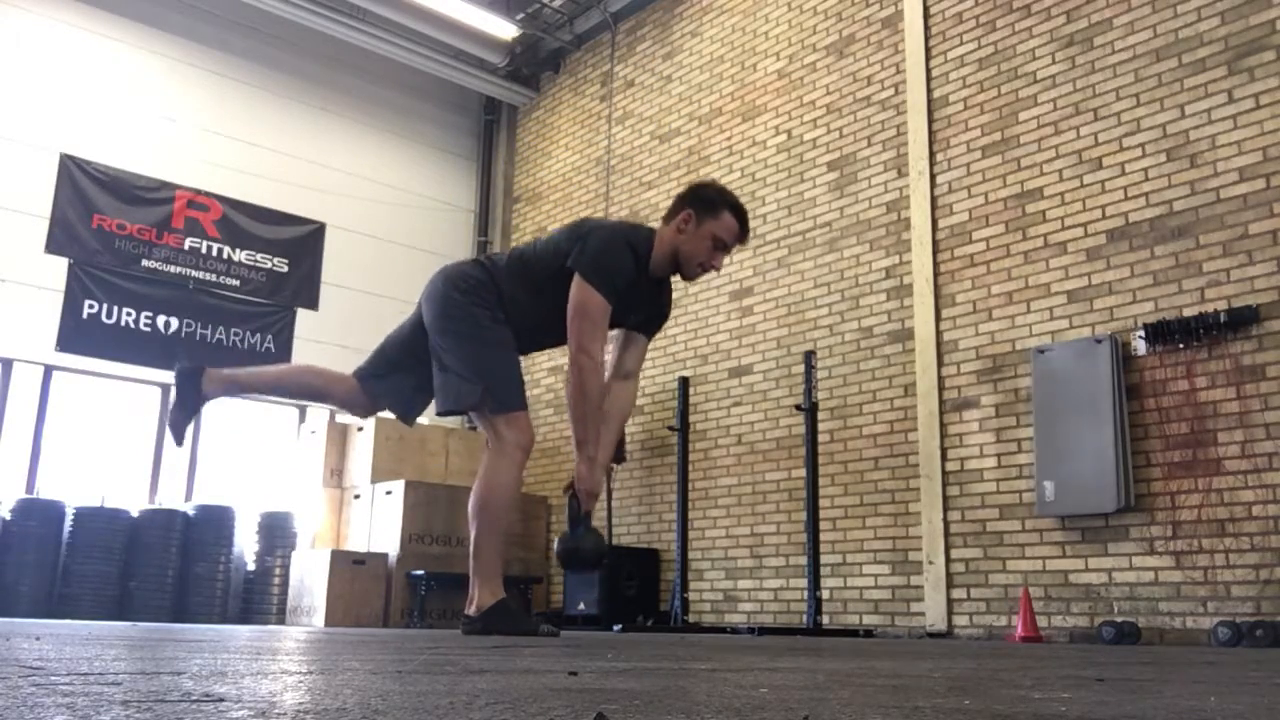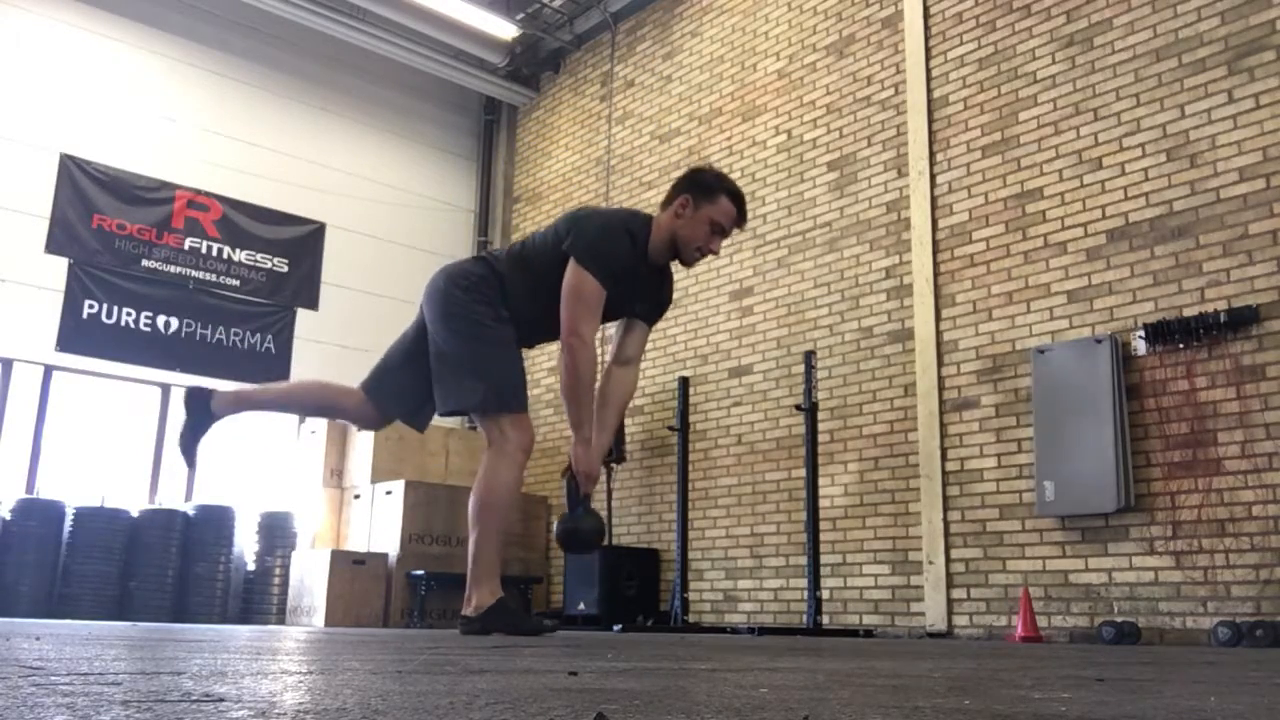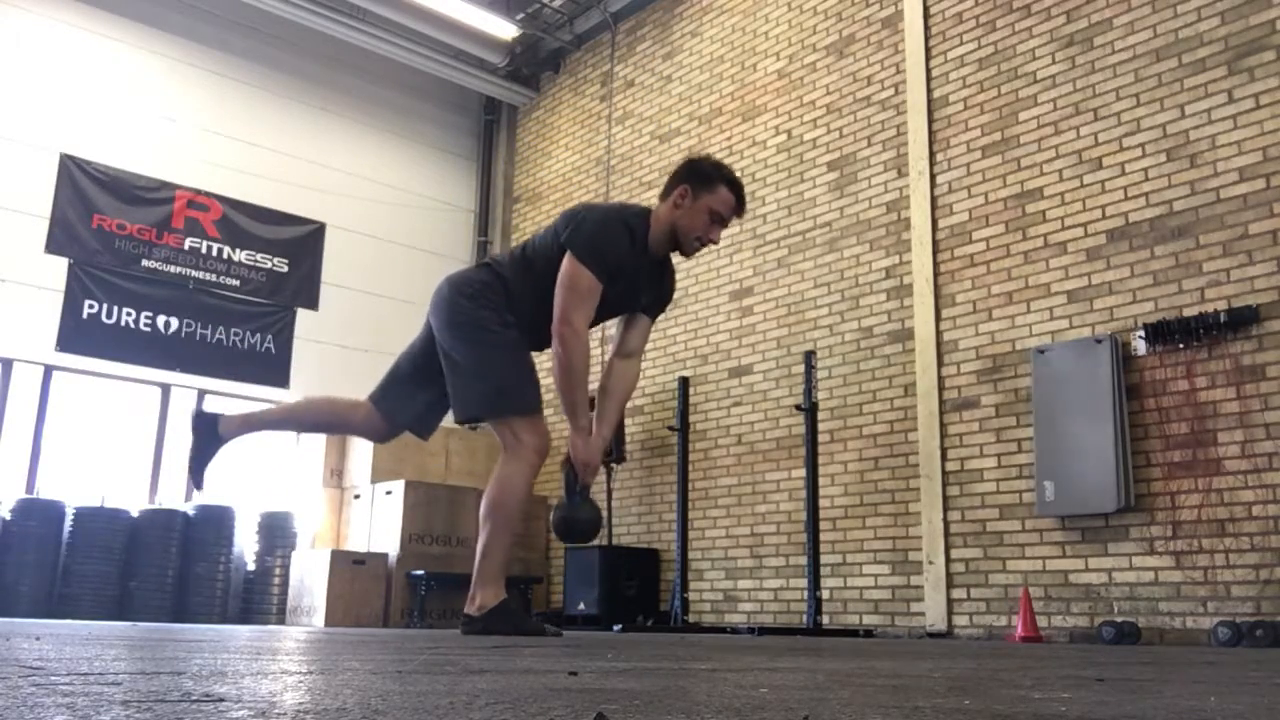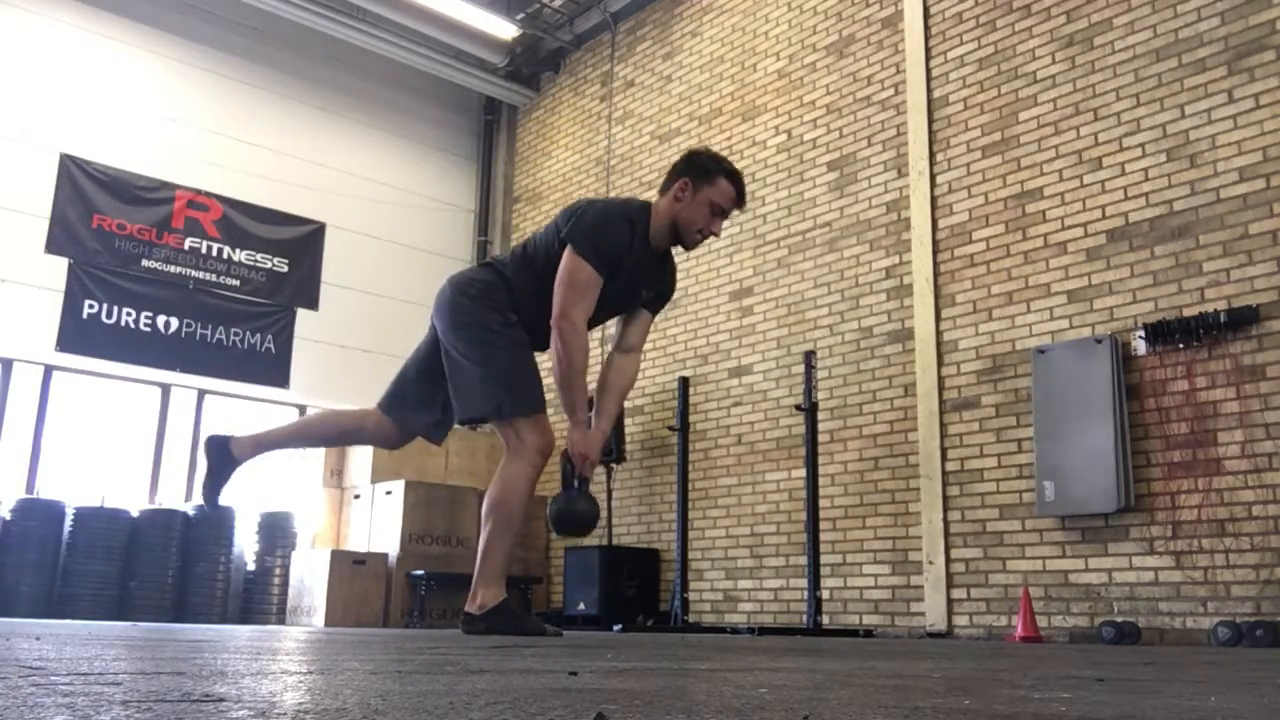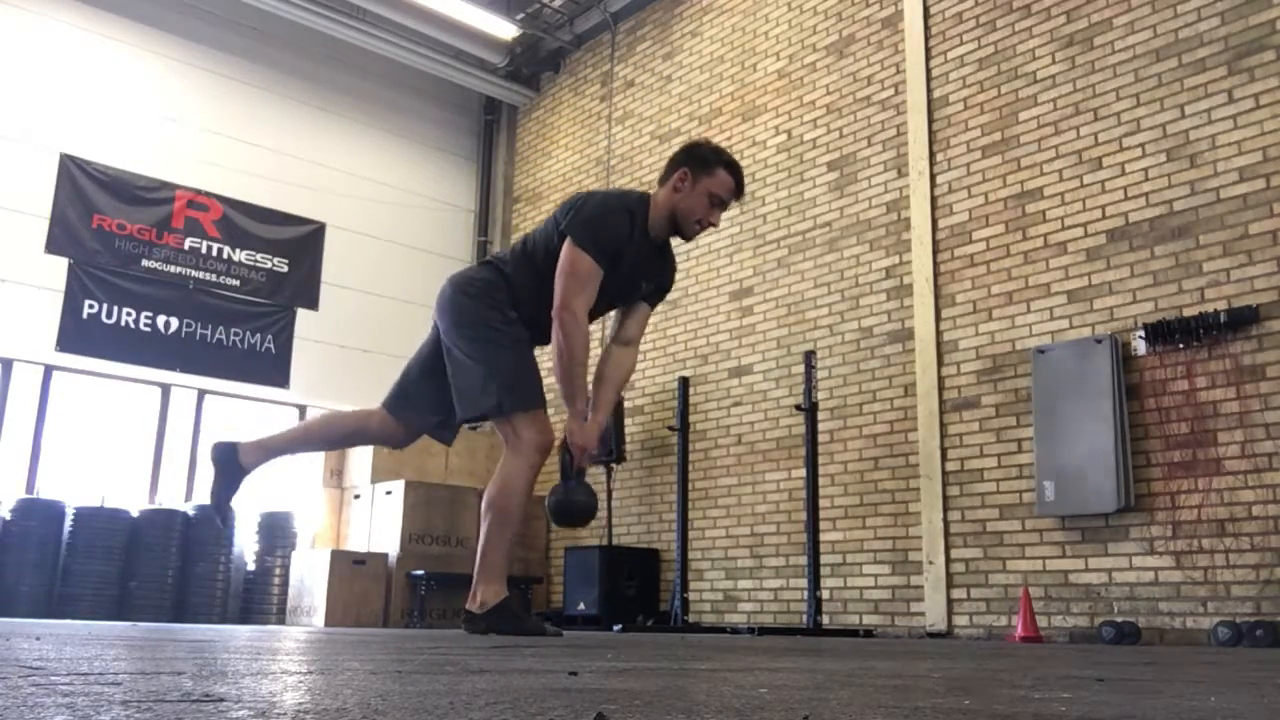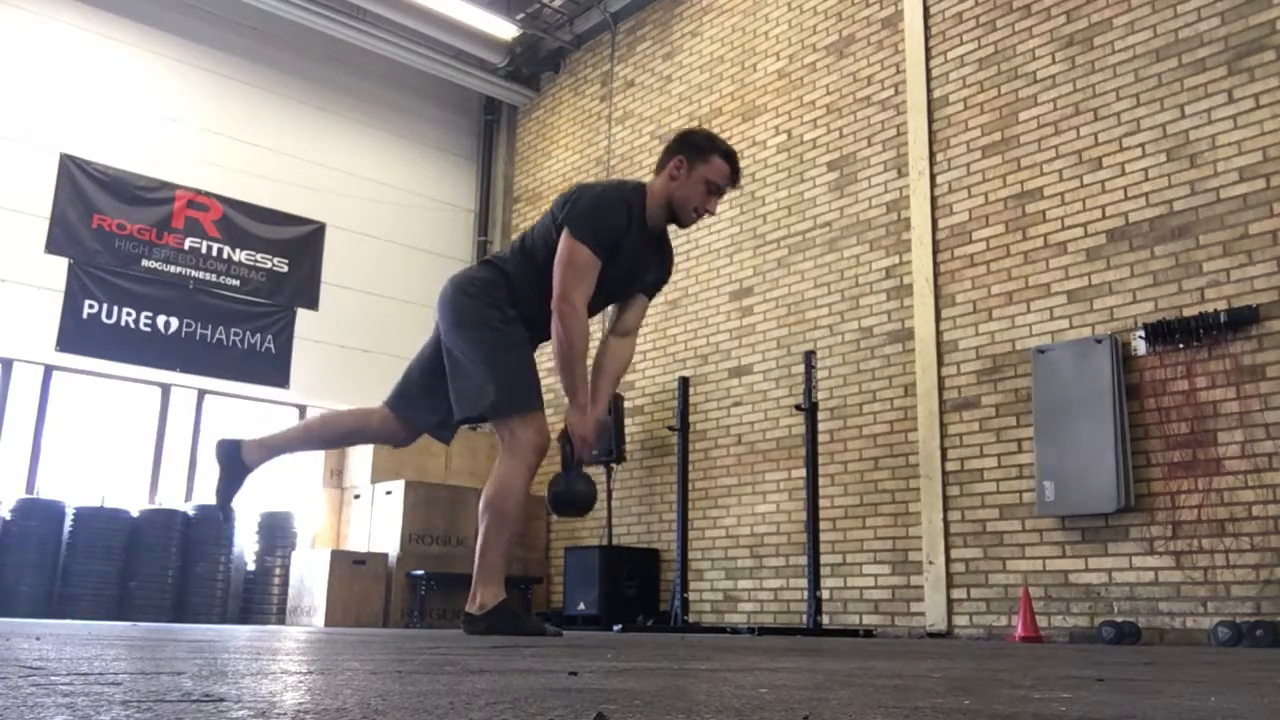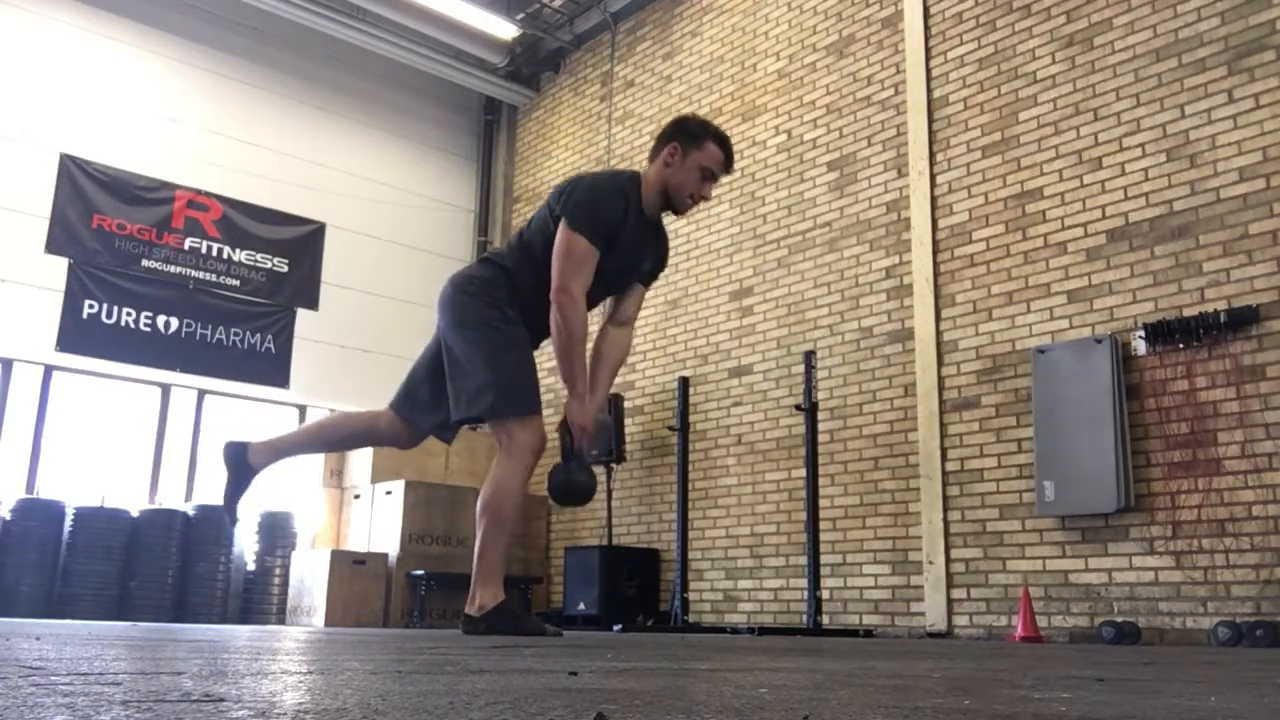
dt=0.1s
person 1, frame 1
left shoulder: (655, 297)
right shoulder: (612, 247)
left elbow: (621, 381)
right elbow: (584, 358)
left wrist: (598, 465)
right wrist: (584, 460)
left hip: (461, 309)
right hip: (466, 298)
left knee: (358, 395)
right knee: (512, 440)
left ankle: (208, 384)
right ankle: (485, 602)
person 1, frame 2
left shoulder: (656, 285)
right shoulder: (609, 234)
left elbow: (623, 368)
right elbow: (576, 342)
left wrist: (598, 449)
right wrist: (581, 442)
left hip: (462, 306)
right hip: (468, 296)
left knee: (366, 408)
right knee: (512, 440)
left ankle: (215, 403)
right ankle: (483, 602)
person 1, frame 3
left shoulder: (658, 279)
right shoulder: (607, 228)
left elbow: (626, 360)
right elbow: (568, 330)
left wrist: (598, 443)
right wrist: (578, 432)
left hip: (469, 316)
right hip: (474, 304)
left knee: (378, 421)
right knee: (528, 442)
left ankle: (224, 427)
right ankle: (485, 602)
person 1, frame 4
left shoulder: (659, 274)
right shoulder: (608, 222)
left elbow: (625, 355)
right elbow: (567, 325)
left wrist: (598, 437)
right wrist: (579, 426)
left hip: (473, 315)
right hip: (477, 304)
left knee: (388, 427)
right knee: (531, 442)
left ankle: (235, 449)
right ankle: (486, 602)
person 1, frame 5
left shoulder: (659, 266)
right shoulder: (607, 213)
left elbow: (624, 345)
right elbow: (567, 316)
left wrist: (595, 425)
right wrist: (578, 417)
left hip: (488, 319)
right hip: (480, 303)
left knee: (394, 427)
right knee: (531, 439)
left ankle: (244, 454)
right ankle: (487, 602)
person 1, frame 6
left shoulder: (658, 256)
right shoulder: (604, 204)
left elbow: (622, 336)
right elbow: (566, 307)
left wrist: (594, 417)
right wrist: (578, 408)
left hip: (492, 318)
right hip: (481, 303)
left knee: (395, 426)
right knee: (527, 441)
left ankle: (248, 451)
right ankle: (486, 603)
person 1, frame 7
left shoulder: (653, 245)
right shoulder: (599, 194)
left elbow: (619, 326)
right elbow: (565, 298)
left wrist: (594, 403)
right wrist: (577, 397)
left hip: (496, 318)
right hip: (483, 302)
left knee: (401, 426)
right knee: (523, 441)
left ankle: (255, 456)
right ankle: (485, 603)
